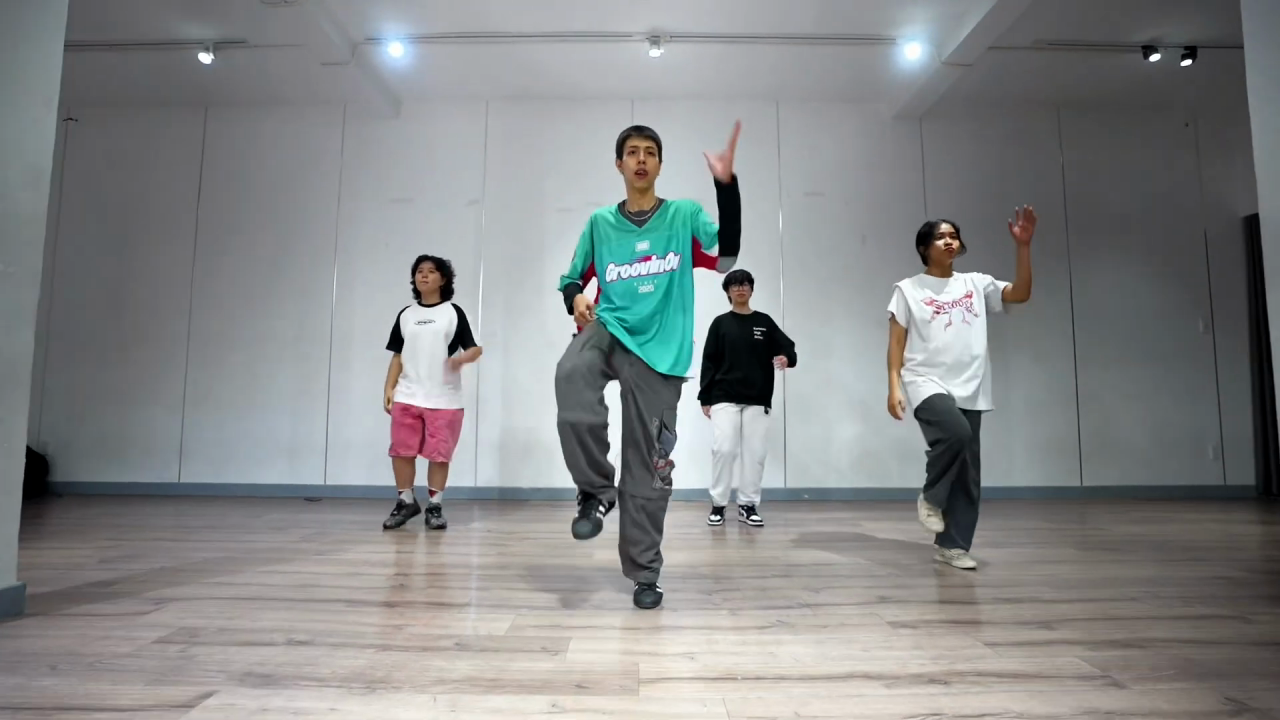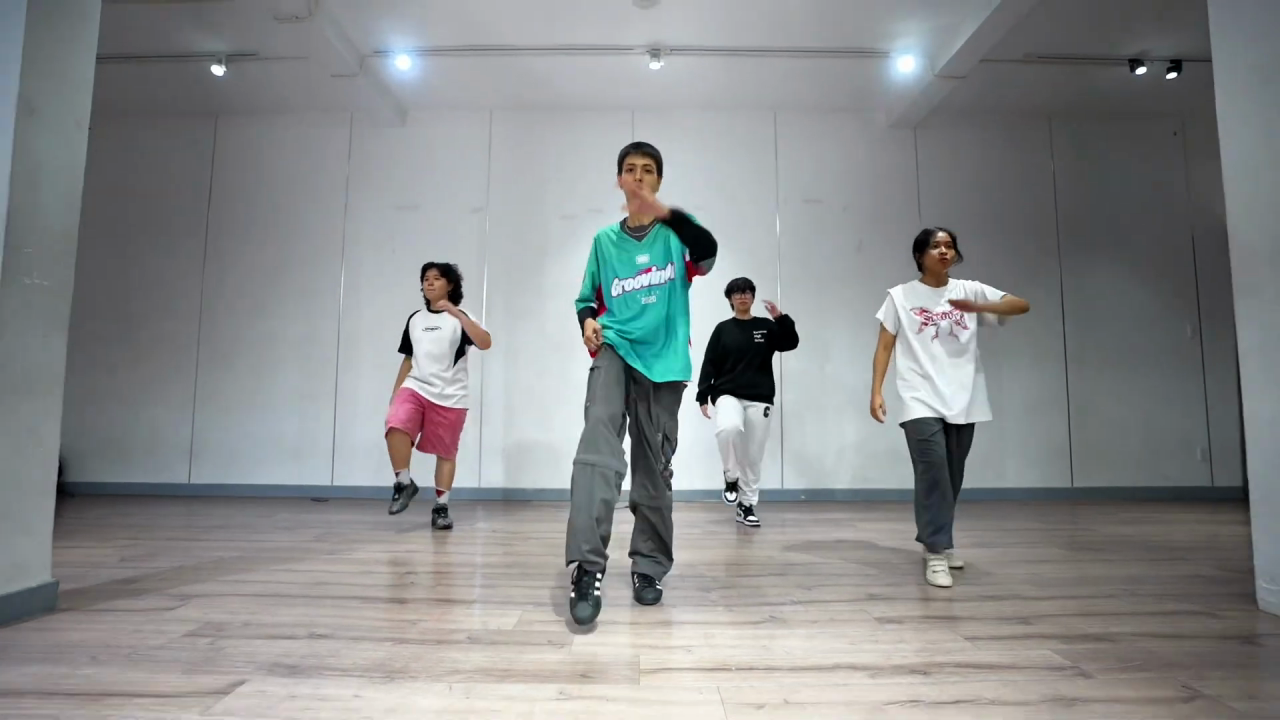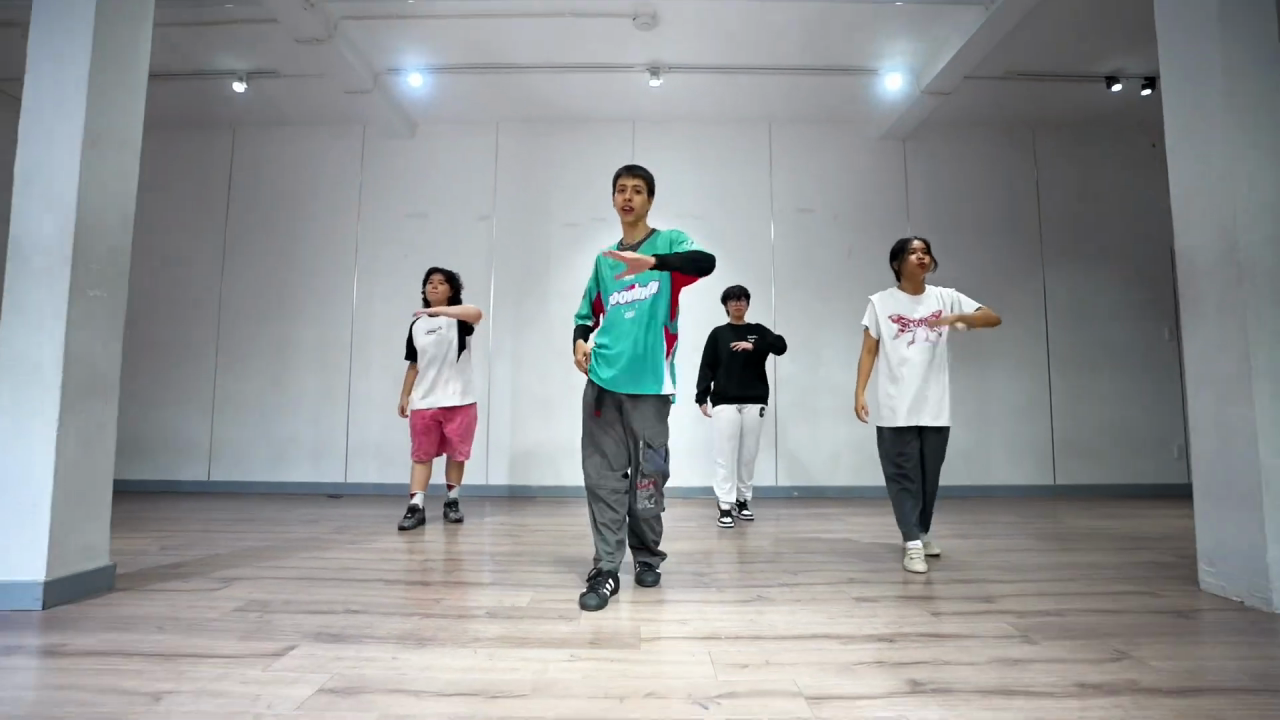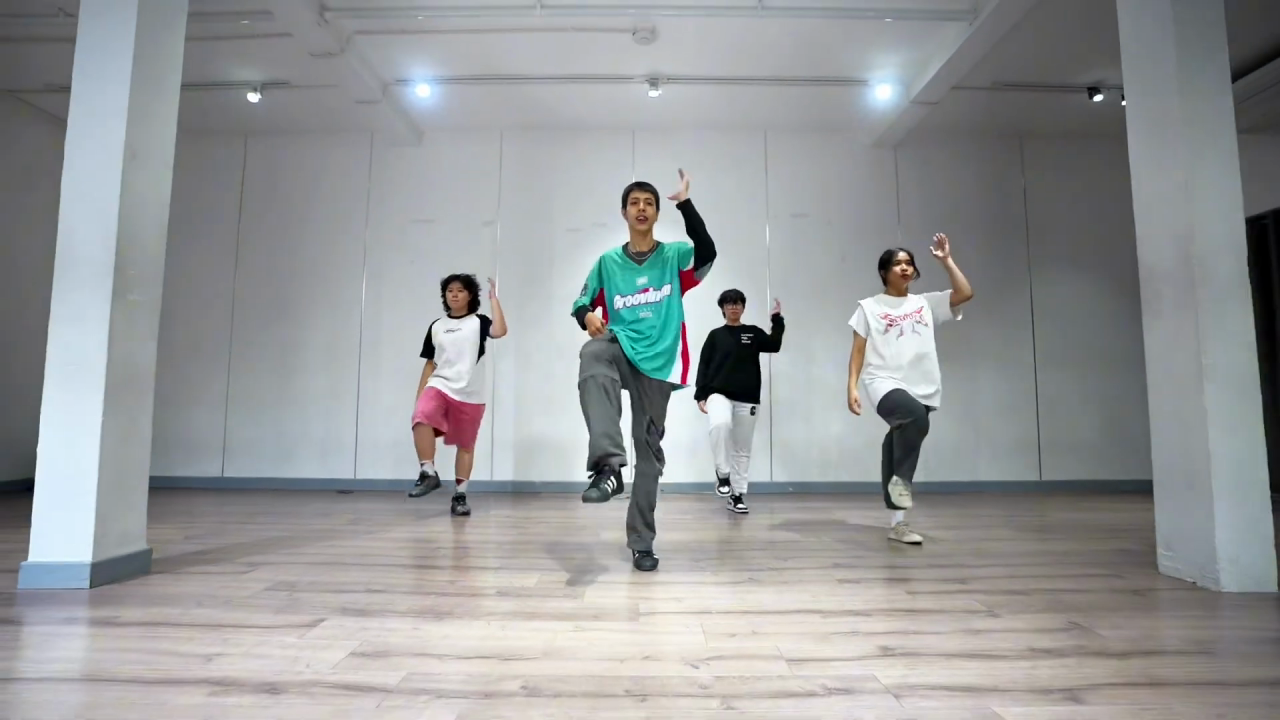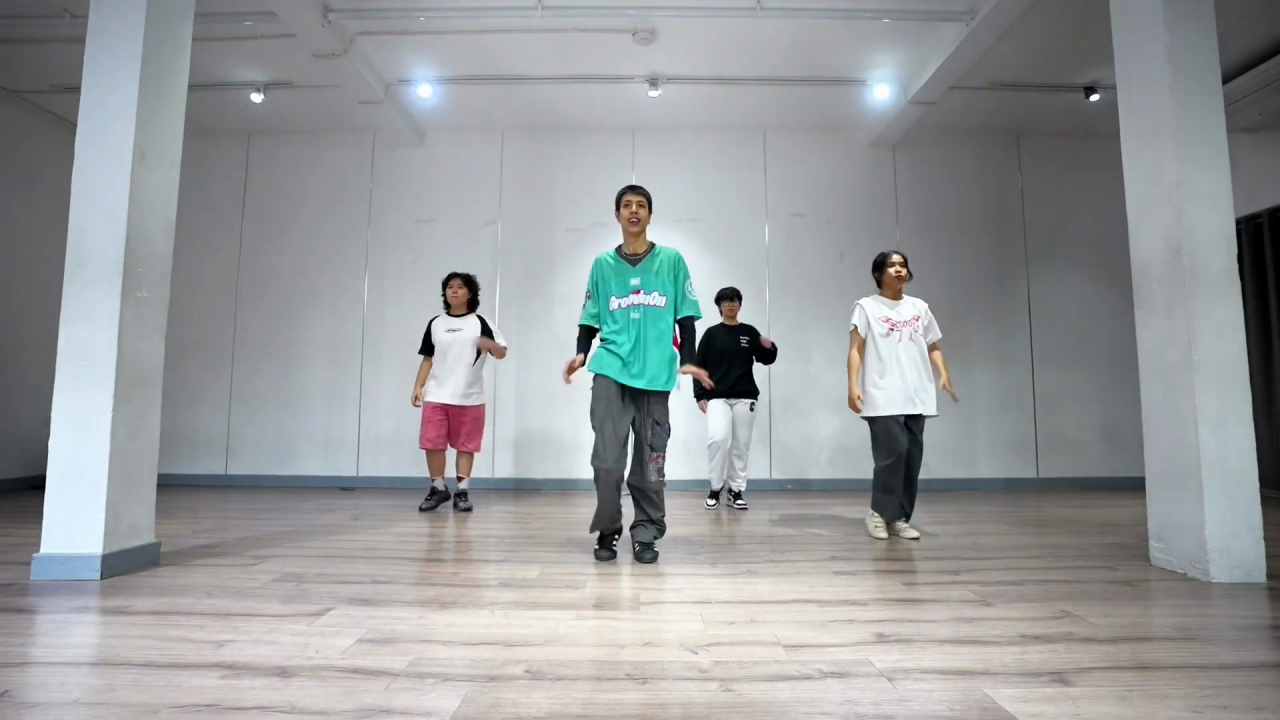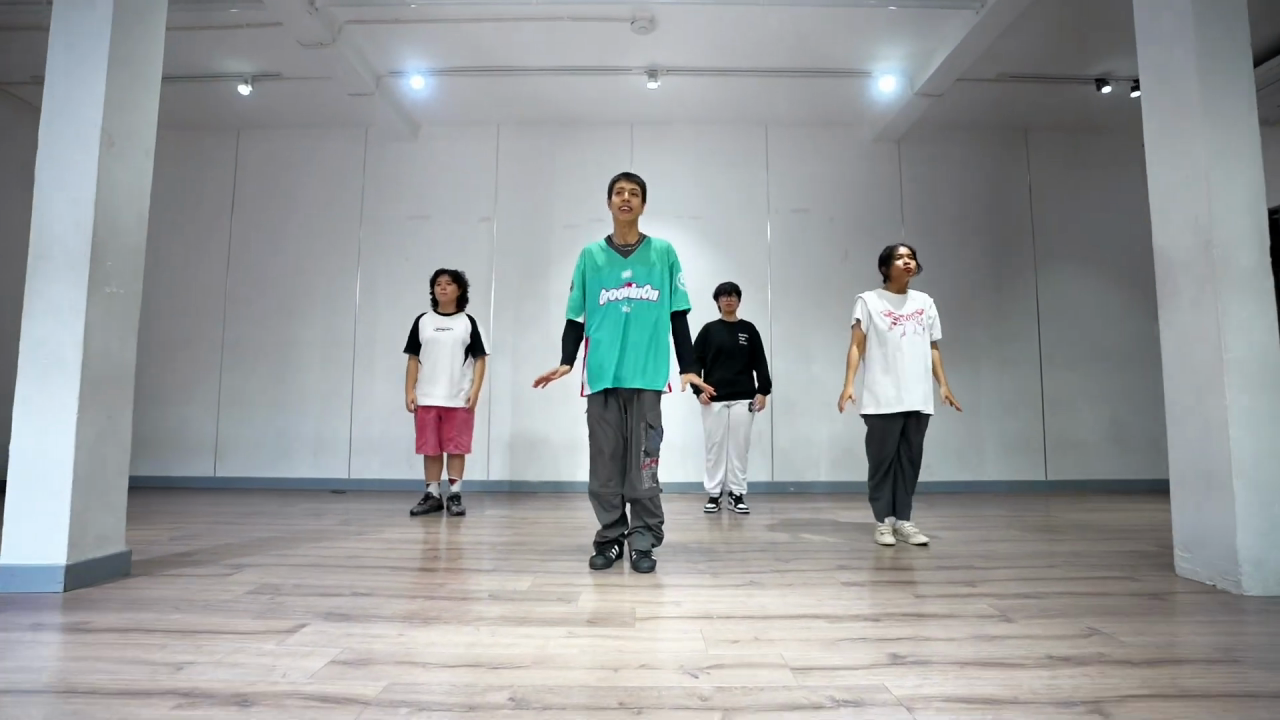
dt=0.4s
person 1, frame 1
left shoulder: (685, 215)
right shoulder: (600, 223)
left elbow: (726, 254)
right elbow: (570, 279)
left wrist: (726, 181)
right wrist: (576, 298)
left hip: (660, 347)
right hip: (610, 330)
left knee: (650, 460)
right knee: (573, 372)
left ankle: (644, 571)
right ankle: (596, 489)
person 1, frame 2
left shoulder: (676, 231)
right shoulder: (604, 240)
left elbow: (708, 251)
right elbow: (586, 299)
left wrist: (666, 215)
right wrist: (588, 321)
left hip: (661, 360)
right hip: (614, 352)
left knee: (654, 468)
right knee: (598, 448)
left ankle: (648, 567)
right ankle: (587, 569)
person 1, frame 3
left shoulder: (665, 246)
right shoulder: (603, 259)
left elbow: (706, 264)
right elbow: (587, 314)
left wrist: (652, 260)
right wrist: (579, 340)
left hip: (649, 378)
right hip: (603, 375)
left knee: (647, 473)
right knee: (603, 473)
left ankle: (646, 556)
right ankle: (605, 569)
person 1, frame 4
left shoulder: (675, 255)
right shoulder: (608, 261)
left elbow: (707, 256)
right elbow: (580, 303)
left wrist: (685, 203)
right wrist: (588, 317)
left hip: (658, 360)
right hip: (619, 344)
left knee: (649, 451)
right knee: (593, 365)
left ankle: (642, 541)
right ankle: (607, 467)
person 1, frame 5
left shoulder: (671, 260)
right shoulder: (602, 264)
left elbow: (686, 316)
right elbow: (591, 319)
left wrist: (688, 361)
right wrist: (580, 353)
left hip: (654, 371)
right hip: (610, 367)
left knee: (651, 457)
right knee: (608, 453)
left ankle: (646, 534)
right ankle: (609, 529)
person 1, frame 6
left shoulder: (663, 252)
right shoulder: (590, 255)
left elbow: (677, 314)
right elbow: (576, 315)
left wrist: (687, 367)
right wrist: (566, 361)
left hip: (646, 373)
right hip: (602, 373)
left knee: (643, 459)
right knee: (605, 459)
left ankle: (643, 541)
right ankle: (610, 538)
person 2, frame 1
left shoulder: (977, 284)
right shoulder: (908, 290)
left elbow: (1021, 294)
right elbow: (897, 344)
left wrist: (1022, 247)
right wrist: (893, 387)
left hip: (969, 389)
right hip: (927, 384)
left knee: (967, 471)
right knee: (956, 433)
left ankle: (952, 544)
right ankle: (932, 497)
person 2, frame 2
left shoulder: (969, 290)
right shoulder: (900, 296)
left elbow: (1020, 305)
right elbow: (885, 347)
left wrist: (979, 307)
right wrist: (876, 391)
left hip: (963, 401)
right hip: (921, 400)
left knee: (951, 475)
right knee: (932, 468)
left ankle: (938, 543)
right ankle: (937, 553)
person 2, frame 3
left shoulder: (945, 299)
right shoulder: (881, 303)
left elbow: (993, 318)
right elbow: (869, 351)
left wrist: (959, 316)
right wrist: (860, 392)
left hip: (935, 405)
right hip: (896, 406)
left knee: (929, 473)
right knee: (903, 473)
left ankle: (920, 532)
right ankle: (912, 542)
person 2, frame 4
left shoulder: (926, 303)
right shoulder: (869, 307)
left elbow: (965, 294)
right elbow: (857, 352)
left wrist: (946, 259)
right wrist: (851, 388)
left hip: (920, 387)
right hip: (885, 383)
left knee: (902, 445)
right knee: (914, 414)
left ankle: (897, 521)
right ankle: (898, 476)
person 2, frame 5
left shoulder: (919, 307)
right shoulder: (866, 306)
left elbow: (933, 348)
right elbow: (856, 350)
left wrist: (943, 376)
right wrist: (853, 386)
left hip: (917, 397)
right hip: (883, 398)
left knee: (911, 458)
right knee: (891, 454)
left ankle: (899, 518)
right ankle: (879, 513)
person 2, frame 6
left shoulder: (925, 302)
right shoulder: (869, 300)
left elbow: (933, 347)
right elbow: (857, 345)
left wrist: (944, 385)
right wrist: (848, 384)
left hip: (919, 397)
right hip: (882, 398)
left knee: (910, 459)
right knee: (882, 458)
left ankle: (903, 520)
right ankle: (884, 521)
person 3, frame 1
left shoulder: (453, 313)
right shoulder: (405, 315)
left elbow: (475, 349)
right elbow: (397, 356)
left wrist: (463, 357)
right wrist: (389, 390)
left hip: (444, 399)
right hip: (408, 395)
left knee: (439, 454)
right knee: (401, 451)
left ankle: (434, 507)
right ankle: (406, 502)
person 3, frame 2
left shoulder: (461, 316)
right shoulder: (415, 319)
left elbow: (485, 343)
left wrist: (456, 315)
right wrist: (396, 388)
left hip: (449, 396)
right hip: (416, 388)
left knee: (445, 452)
right knee: (395, 427)
left ankle: (441, 508)
right ankle: (403, 483)
person 3, frame 3
left shoulder: (456, 315)
right shoulder: (417, 325)
left elbow: (476, 314)
left wrist: (437, 310)
right wrist: (404, 395)
left hip: (458, 399)
right hip: (424, 400)
left knee: (456, 453)
right knee: (422, 453)
left ankle: (452, 502)
right ankle: (416, 507)
person 3, frame 4
left shoulder: (479, 321)
right shoulder: (437, 325)
left elbow: (500, 331)
right elbow: (430, 361)
left wrist: (493, 298)
right wrist: (420, 390)
left hip: (469, 394)
right hip: (439, 385)
left knee: (465, 445)
right knee: (421, 418)
left ankle: (460, 495)
right ankle: (428, 473)
person 3, frame 5
left shoulder: (478, 322)
right shoulder: (435, 323)
left elbow: (501, 352)
right elbow: (427, 359)
left wrist: (491, 346)
right wrist: (418, 387)
left hip: (469, 396)
right hip: (435, 394)
left knee: (465, 445)
right knee: (432, 443)
left ankle: (462, 492)
right ankle: (437, 488)
person 3, frame 6
left shoulder: (468, 322)
right shoulder: (422, 321)
left elbow: (479, 359)
right elbow: (413, 359)
left wrist: (475, 390)
right wrist: (410, 391)
left hip: (459, 398)
right hip: (427, 397)
left knee: (456, 447)
right knee: (430, 447)
left ankle: (454, 496)
right ankle: (432, 495)
person 4, frame 1
left shoulder: (764, 322)
right shoulder: (720, 323)
left elbow: (786, 349)
right elbow: (709, 362)
left wrist: (787, 358)
right wrist: (705, 397)
left hip: (758, 400)
right hip: (724, 398)
left knee: (755, 454)
right knee: (723, 450)
left ankle: (748, 505)
right ankle: (718, 505)
person 4, frame 2
left shoulder: (767, 326)
right shoulder: (723, 329)
left elbow: (791, 342)
right elbow: (710, 364)
left wrist: (780, 318)
right wrist: (703, 397)
left hip: (759, 399)
right hip: (727, 394)
left knee: (753, 454)
right knee: (729, 428)
left ankle: (747, 505)
right ankle: (731, 477)
person 4, frame 3
left shoulder: (758, 330)
right shoulder: (718, 334)
left elbow: (781, 346)
right elbow: (706, 368)
left wrist: (754, 346)
right wrist: (702, 397)
left hip: (754, 401)
right hip: (724, 402)
left knee: (748, 453)
right knee: (725, 453)
left ankle: (742, 500)
right ankle: (725, 506)
person 4, frame 4
left shoulder: (753, 332)
right shoulder: (715, 335)
left elbow: (774, 345)
right elbow: (703, 366)
left wrist: (777, 318)
right wrist: (701, 395)
left hip: (747, 399)
right hip: (719, 394)
left knee: (742, 448)
right knee: (719, 424)
left ankle: (737, 495)
right ankle: (723, 474)
person 4, frame 5
left shoulder: (750, 332)
right shoulder: (711, 333)
left elbow: (764, 359)
right elbow: (700, 365)
left wrist: (769, 348)
right wrist: (699, 394)
left hip: (745, 397)
right hip: (716, 396)
left knee: (741, 445)
right knee: (718, 440)
left ankle: (735, 491)
right ankle: (715, 489)
person 4, frame 6
left shoulder: (749, 329)
right shoulder: (709, 330)
left elbow: (760, 362)
right elbow: (695, 361)
left wrist: (763, 390)
right wrist: (698, 389)
left hip: (743, 398)
right hip: (714, 398)
left knee: (740, 447)
right knee: (714, 446)
left ankle: (737, 495)
right ankle: (714, 494)
